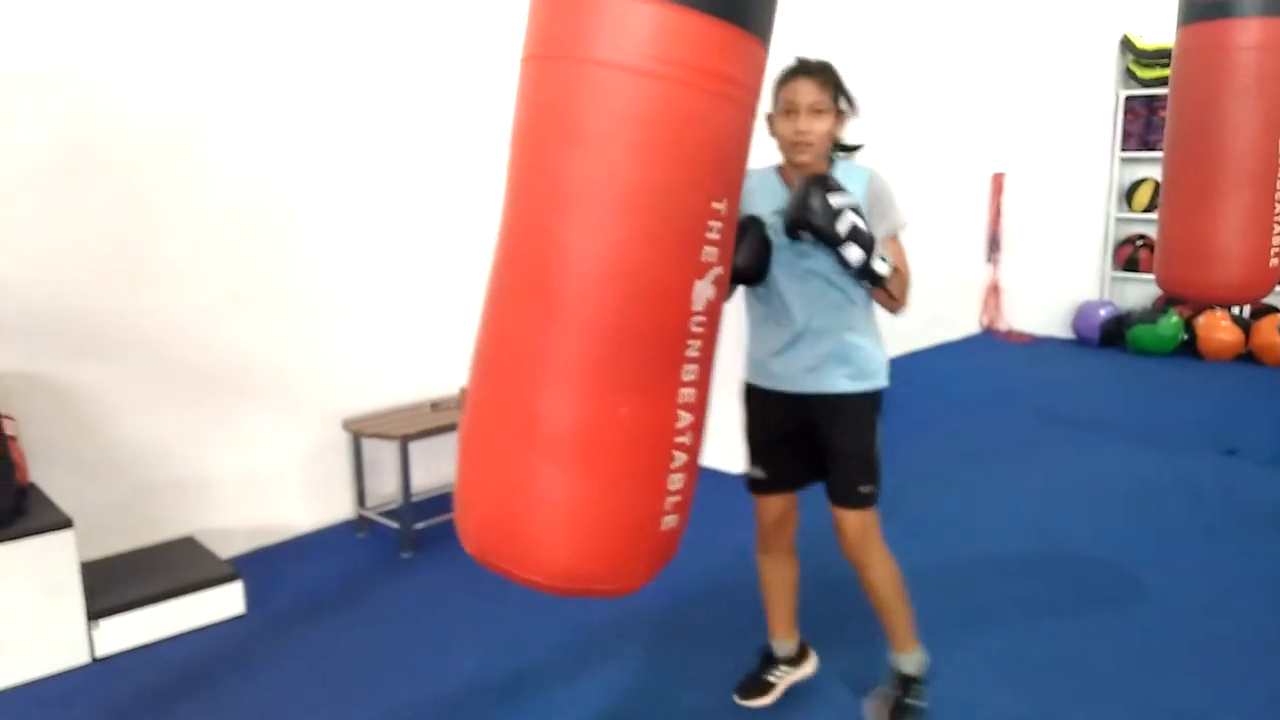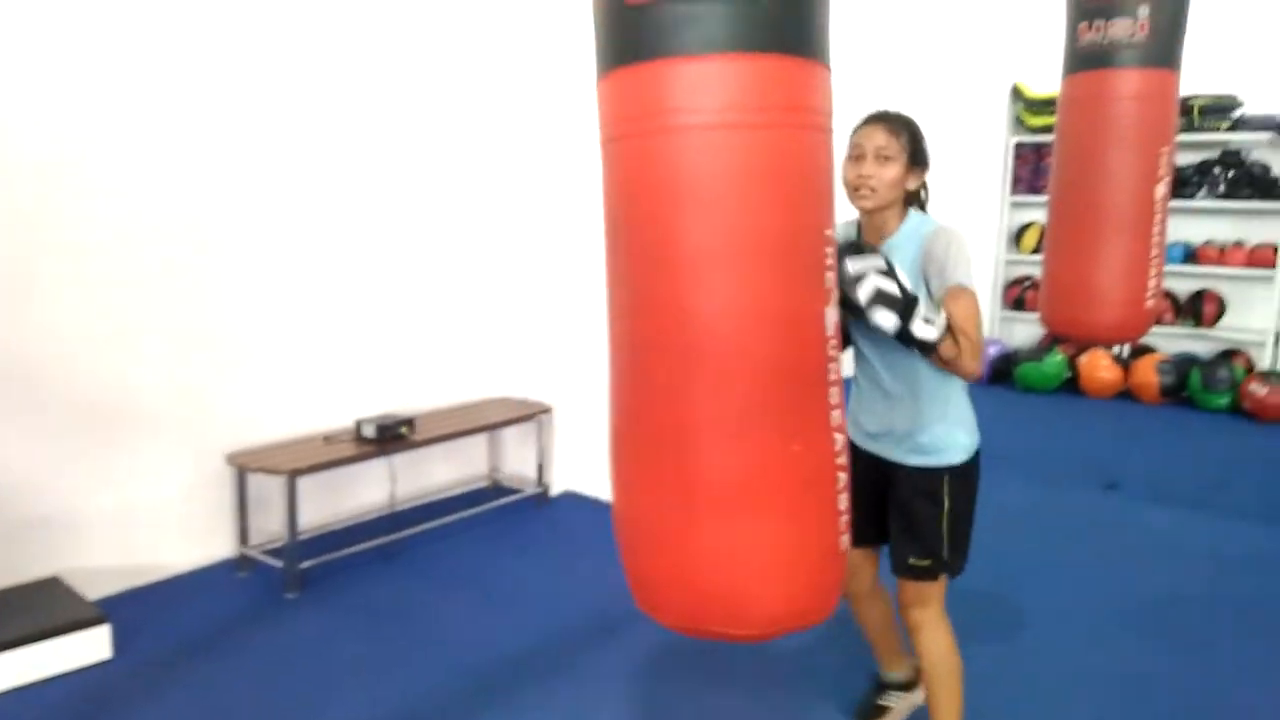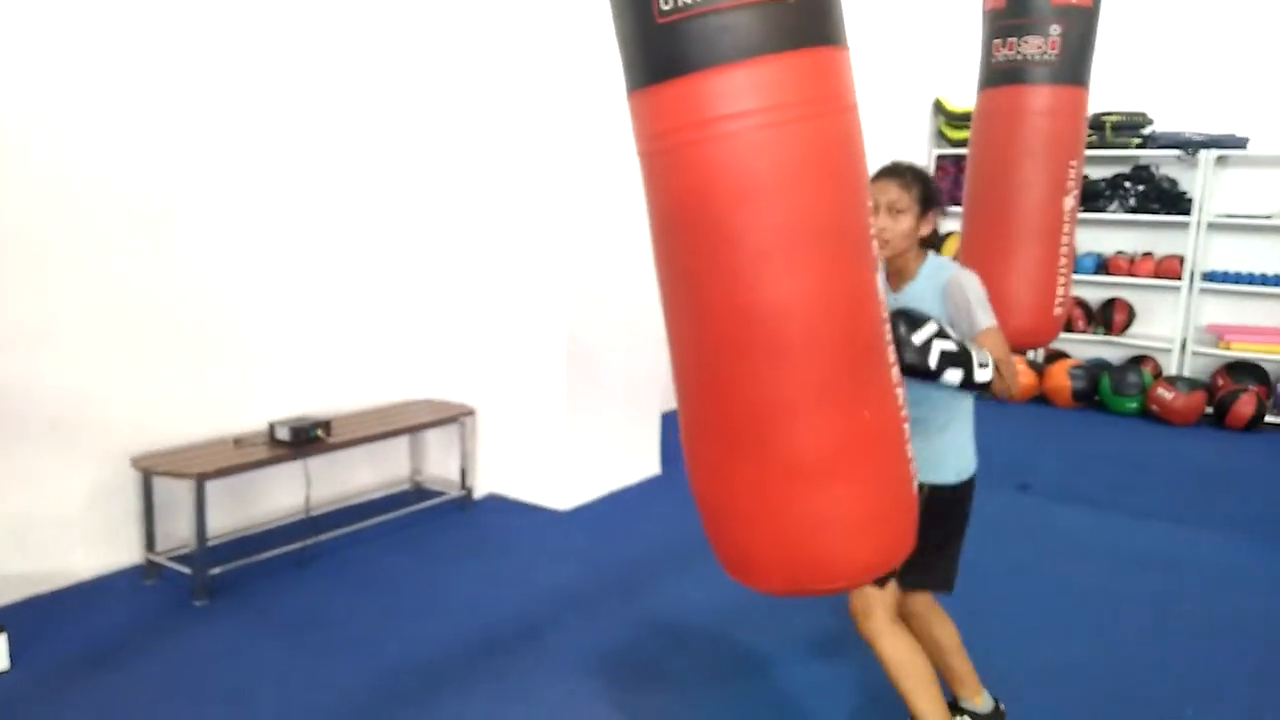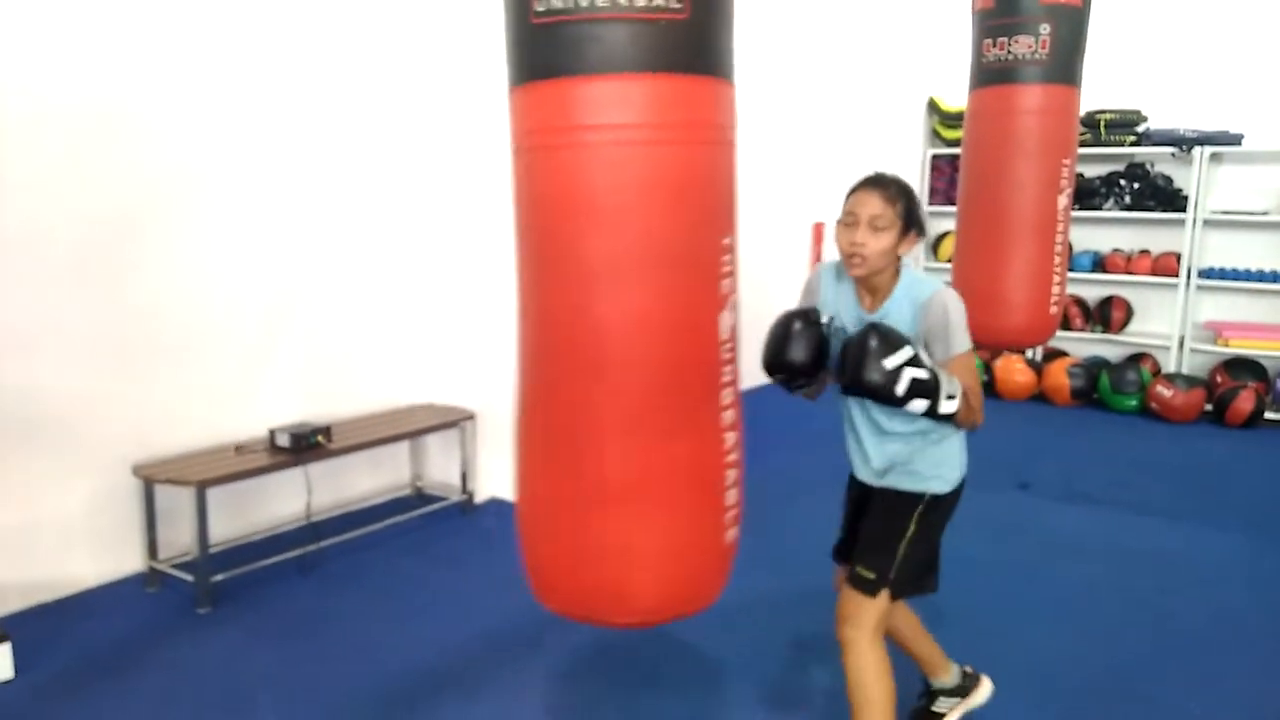
dt=0.5s
person 1, frame 1
left shoulder: (866, 186)
right shoulder: (749, 190)
left elbow: (896, 297)
left wrist: (851, 233)
right wrist: (727, 267)
left hip: (845, 383)
right hip: (771, 381)
left knee: (858, 533)
right knee: (773, 521)
left ankle: (908, 666)
right ankle: (788, 653)
person 1, frame 2
left shoulder: (938, 241)
right shoulder: (844, 242)
left elbow: (968, 361)
left wrist: (897, 305)
left hip: (934, 453)
right hip: (868, 438)
left knee: (919, 602)
right knee: (855, 573)
person 1, frame 3
left shoulder: (955, 285)
left elbow: (1007, 380)
left wrist: (948, 358)
left hip: (936, 472)
left knee: (869, 604)
right knee: (910, 600)
person 1, frame 4
left shoulder: (934, 302)
right shoulder: (824, 284)
left elbow: (971, 412)
right elbow: (813, 383)
left wrist: (919, 386)
right wrist: (795, 369)
left hip: (923, 477)
right hip: (869, 468)
left knee: (856, 621)
right knee: (868, 592)
